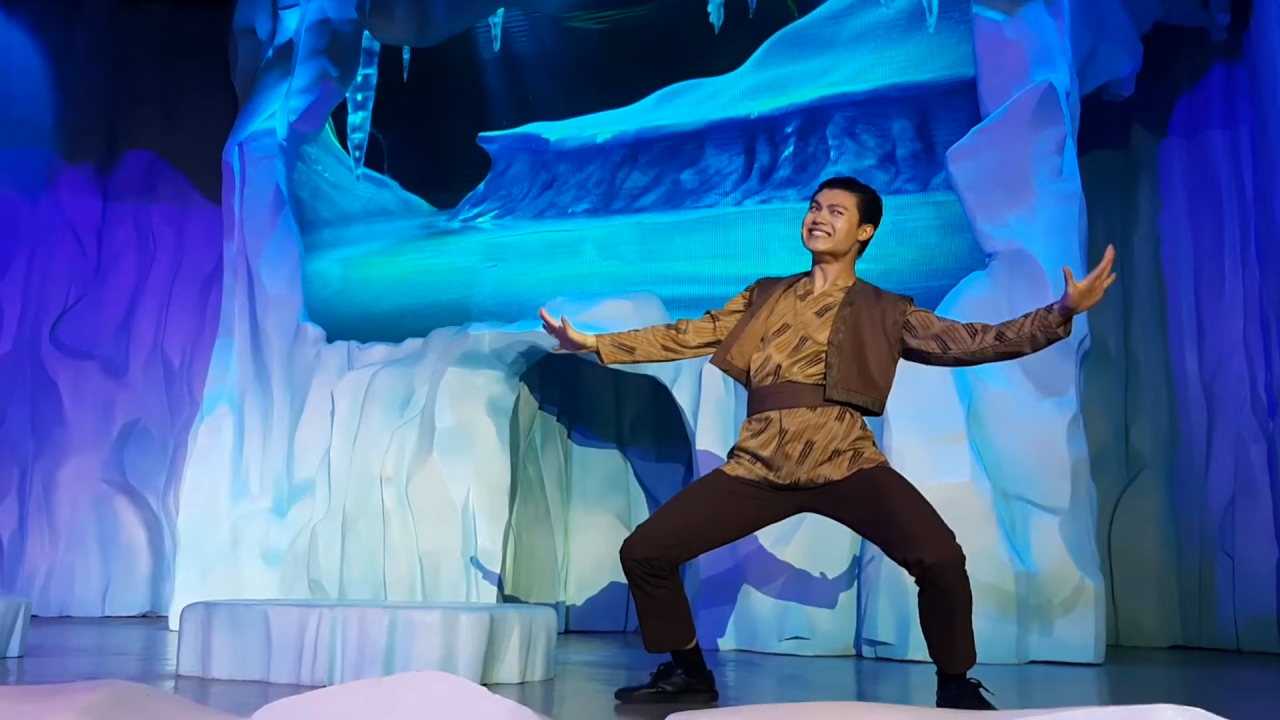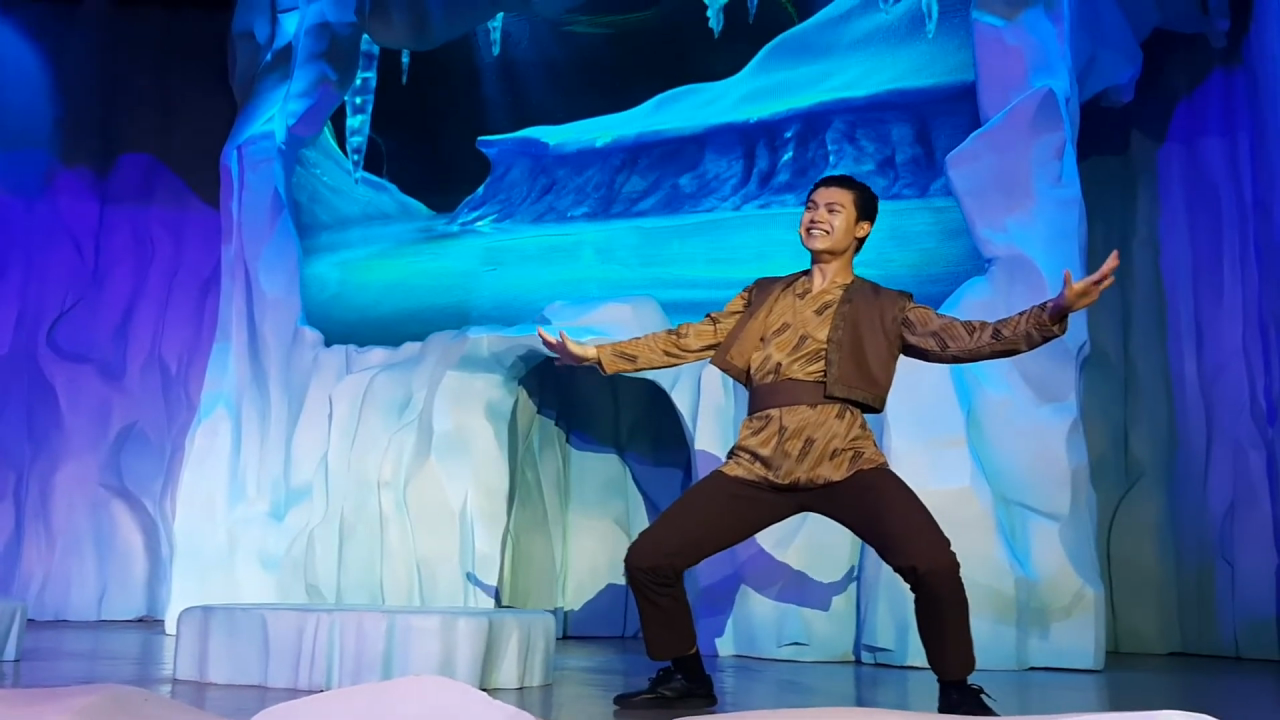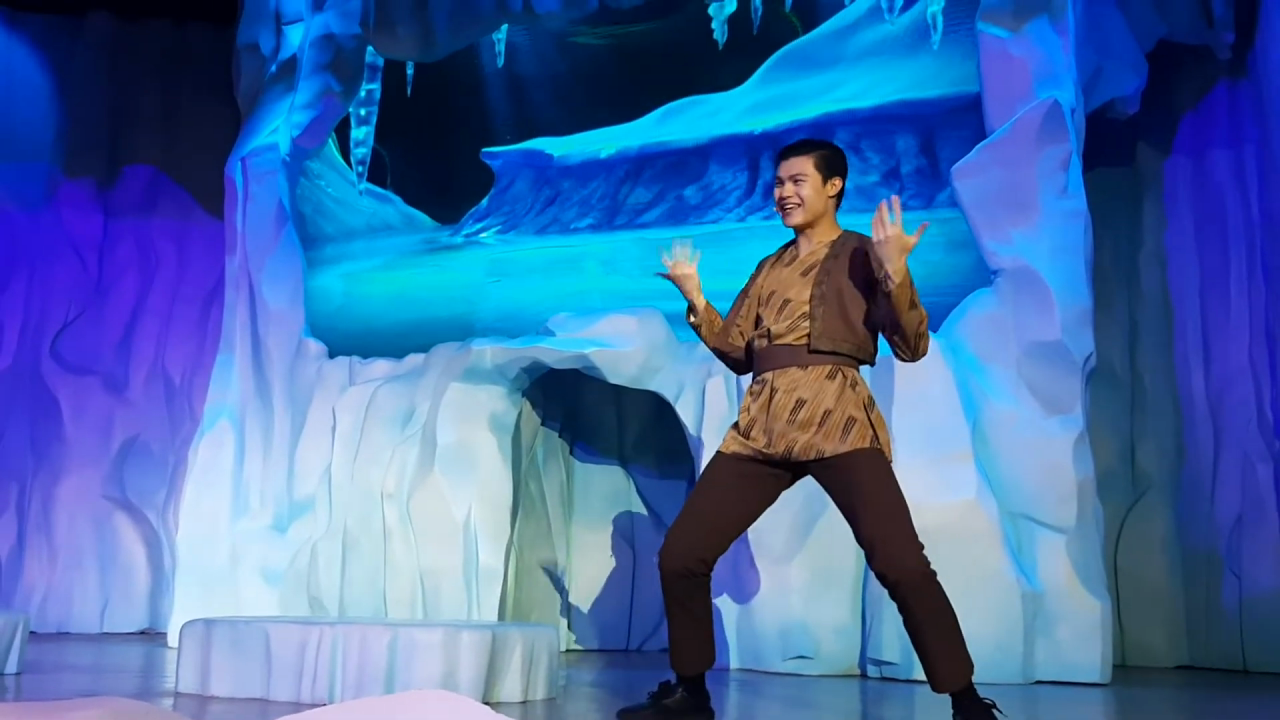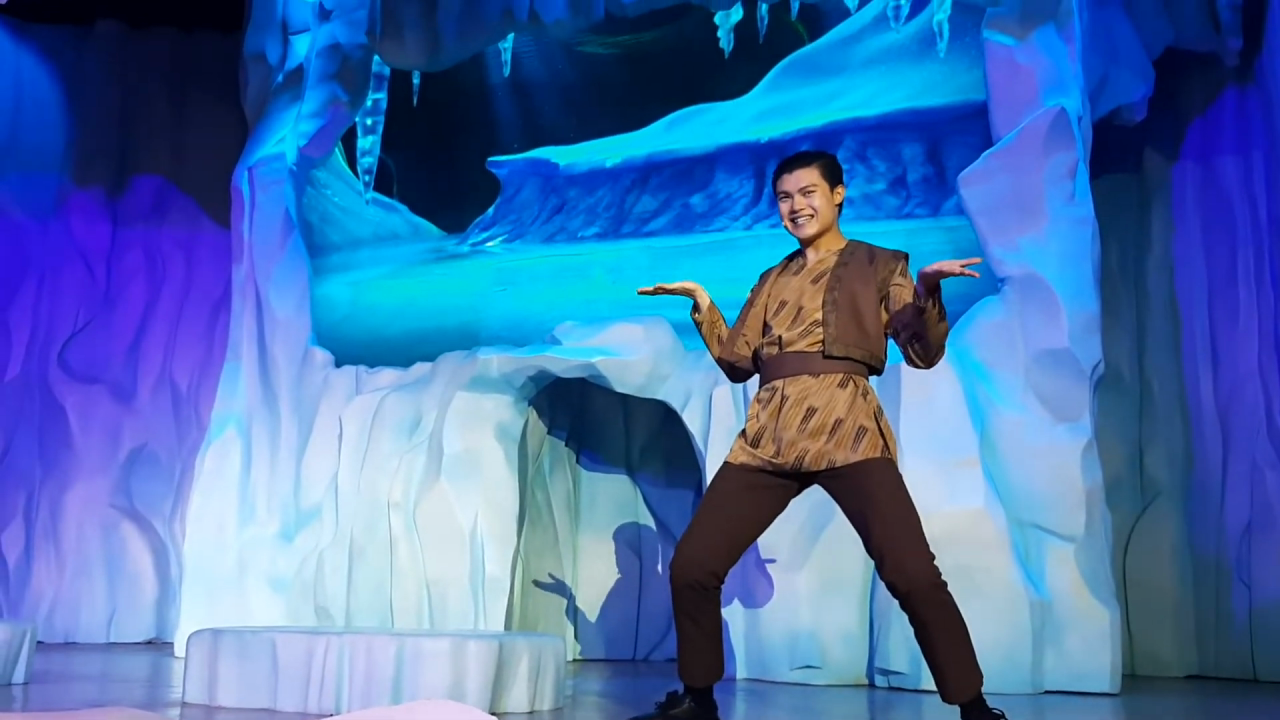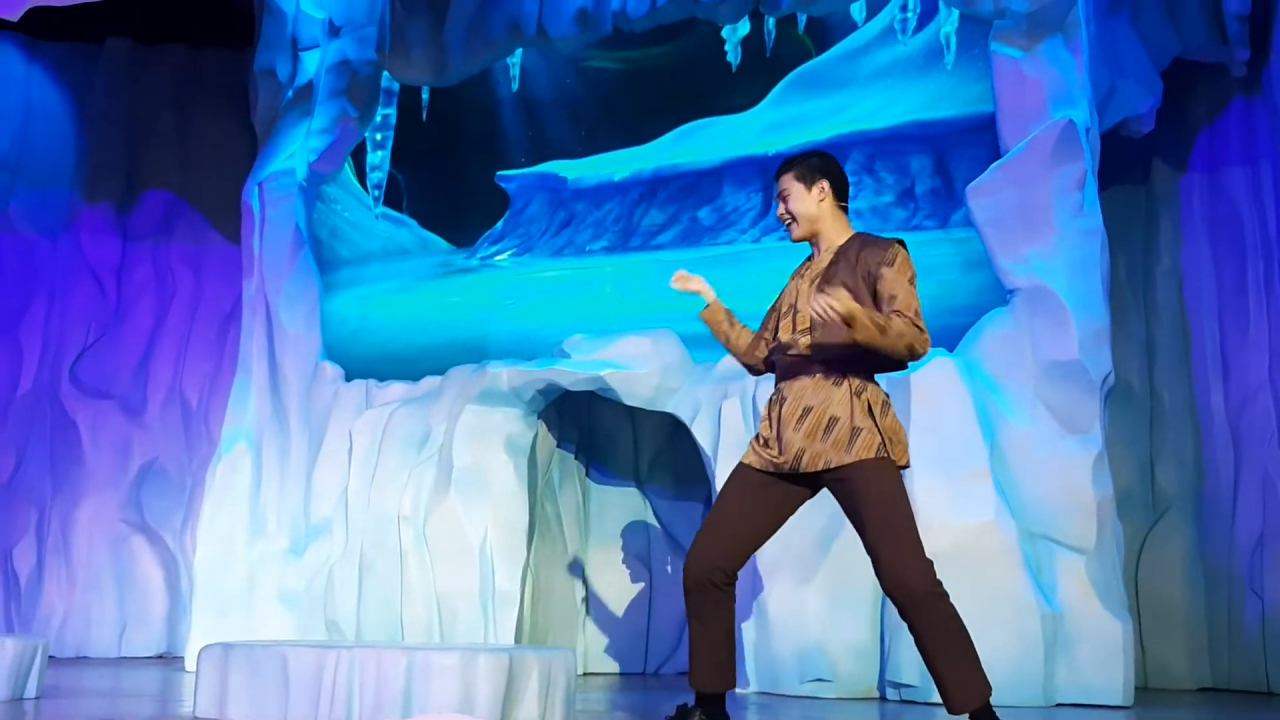
dt=1s
person 1, frame 1
left shoulder: (886, 312)
right shoulder: (764, 298)
left elbow: (967, 342)
right elbow: (689, 336)
left wrist: (1061, 313)
right wrist: (593, 342)
left hip: (845, 462)
right hip: (758, 465)
left knee: (940, 558)
right knee: (643, 552)
left ankle: (955, 685)
right ankle: (689, 673)
person 1, frame 2
left shoulder: (885, 308)
right shoulder: (763, 296)
left elbow: (968, 339)
right elbow: (688, 340)
left wrist: (1055, 312)
right wrist: (593, 354)
left hip: (843, 460)
right hip: (757, 463)
left knee: (934, 565)
right knee: (648, 560)
person 1, frame 3
left shoulder: (866, 254)
right shoulder: (769, 268)
left elbow: (911, 347)
right elbow: (738, 353)
left wrist: (895, 269)
right wrist: (693, 295)
left hip: (838, 423)
right hip: (760, 428)
left knee: (901, 564)
right knee: (680, 556)
person 1, frame 4
left shoulder: (880, 265)
right shoulder: (772, 280)
left elbow: (924, 354)
right elbow: (737, 362)
left wrist: (926, 290)
right wrist: (702, 302)
left hip: (847, 430)
right hip: (767, 436)
left knee: (913, 574)
right knee: (691, 567)
person 1, frame 5
left shoulder: (881, 254)
right shoulder: (800, 277)
left elbow: (914, 340)
right elbow: (759, 356)
left wrist: (849, 315)
right wrist: (711, 301)
left hip: (851, 431)
right hip: (780, 437)
left knee: (909, 580)
right knee: (705, 565)
